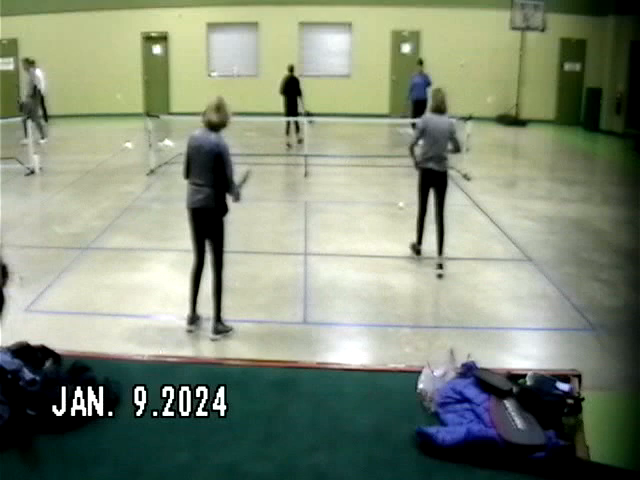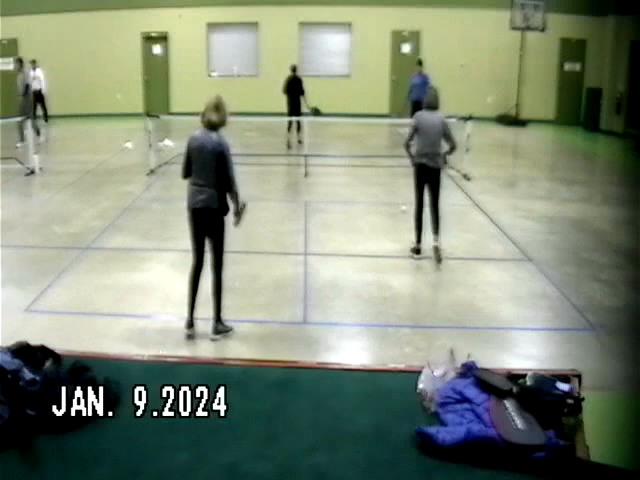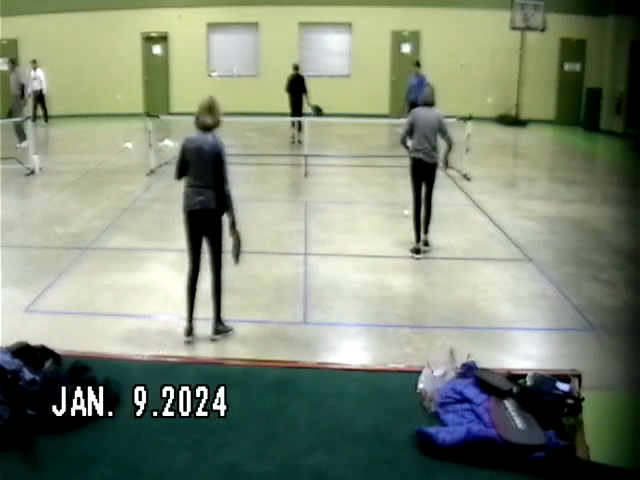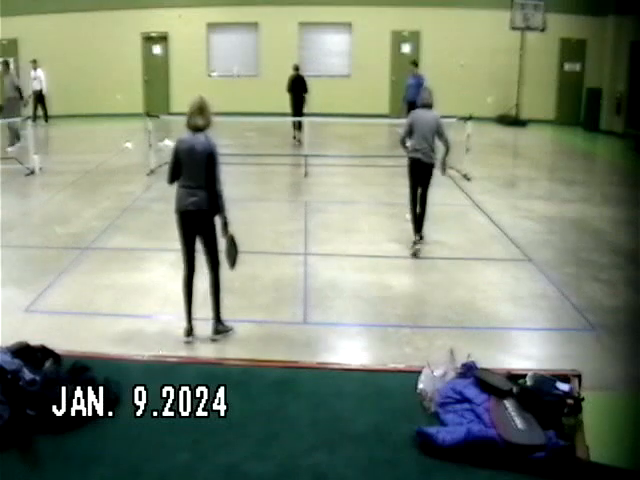
dt=0.2s
person 1, frame 1
left shoulder: (193, 138)
right shoulder: (219, 144)
left elbow: (186, 173)
right elbow: (226, 182)
right wrist: (235, 192)
left hip: (193, 203)
right hip: (212, 205)
left knee: (198, 259)
right knee: (217, 265)
left ankle: (192, 315)
right ankle: (217, 323)
person 1, frame 2
left shoulder: (193, 139)
right shoulder: (220, 143)
left elbow: (185, 173)
right elbow: (228, 181)
right wrist: (237, 204)
left hip: (194, 204)
right hip: (213, 206)
left knee: (197, 262)
right knee: (216, 266)
left ankle: (190, 320)
right ankle: (217, 323)
person 1, frame 3
left shoulder: (188, 142)
right shoulder: (216, 144)
left elbow: (179, 174)
right elbow: (223, 185)
right wrist: (231, 215)
left hip: (191, 207)
right hip: (210, 207)
left knee: (193, 266)
right knee: (216, 267)
left ankle: (189, 325)
right ankle: (217, 323)
person 1, frame 4
left shoulder: (181, 143)
right shoulder: (209, 145)
left elbow: (171, 177)
right elbow: (215, 185)
right wrist: (223, 216)
left hip: (183, 208)
right hip: (203, 209)
left knee: (188, 267)
right knee: (213, 267)
left ankle: (189, 326)
right ankle: (216, 323)
person 2, frame 1
left shoulder: (425, 119)
right shoulder: (449, 123)
left elbow: (412, 145)
right elbow: (457, 148)
left wrist: (415, 160)
left hip: (426, 170)
right hip: (442, 172)
left knee: (422, 208)
right knee: (440, 214)
left ankle: (418, 245)
right ankle: (440, 261)
person 2, frame 2
left shoulder: (419, 116)
right shoulder: (442, 119)
left elbow: (407, 143)
right elbow: (453, 146)
left wrist: (412, 156)
left hip: (421, 166)
right hip: (435, 167)
left knee: (419, 204)
right knee: (435, 205)
left ankle: (418, 246)
right ankle: (436, 241)
person 2, frame 3
left shoulder: (414, 113)
right shoulder: (438, 116)
left elbow: (403, 139)
right elbow: (449, 142)
right wrist: (446, 156)
left hip: (417, 161)
right hip: (431, 163)
left knee: (417, 202)
right knee: (428, 200)
left ankle: (418, 246)
right ankle: (425, 238)
person 2, frame 4
left shoulder: (414, 114)
right shoulder: (436, 117)
left elbow: (402, 140)
right elbow: (446, 144)
right wrist: (444, 160)
left hip: (415, 160)
right hip: (429, 162)
left knee: (414, 200)
right knee: (423, 197)
left ankle: (417, 238)
right ankle: (419, 233)
